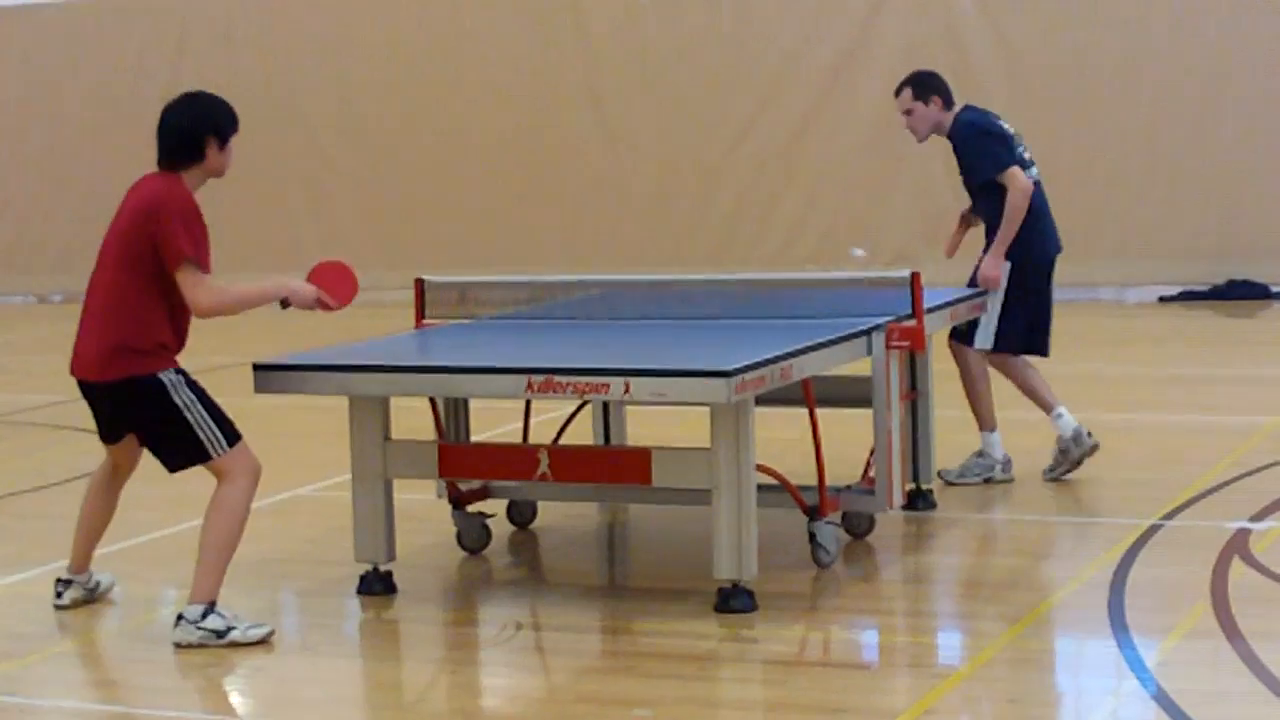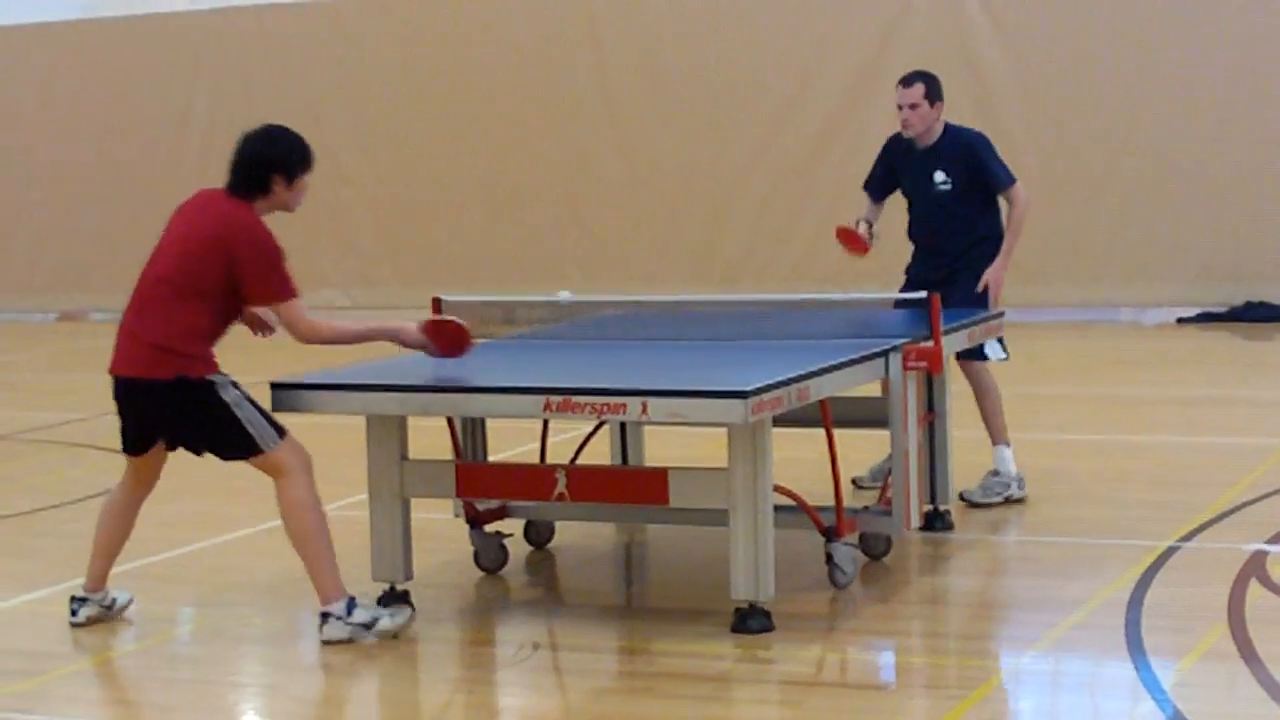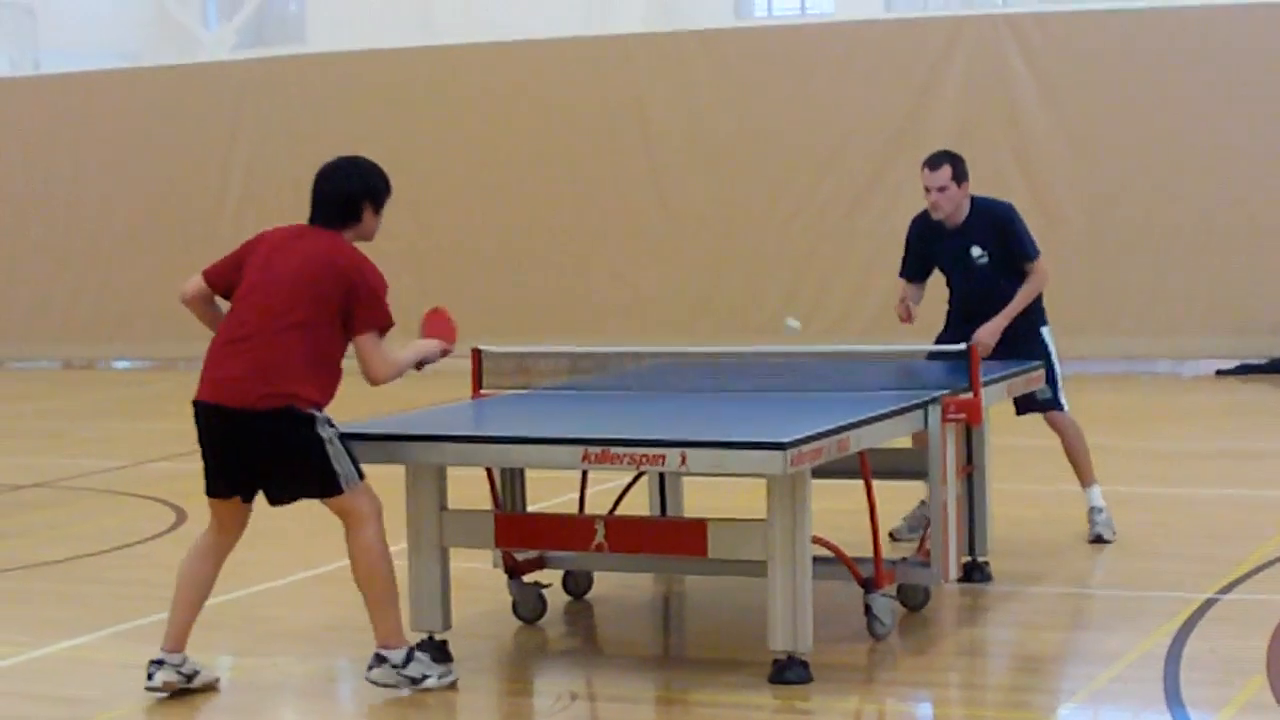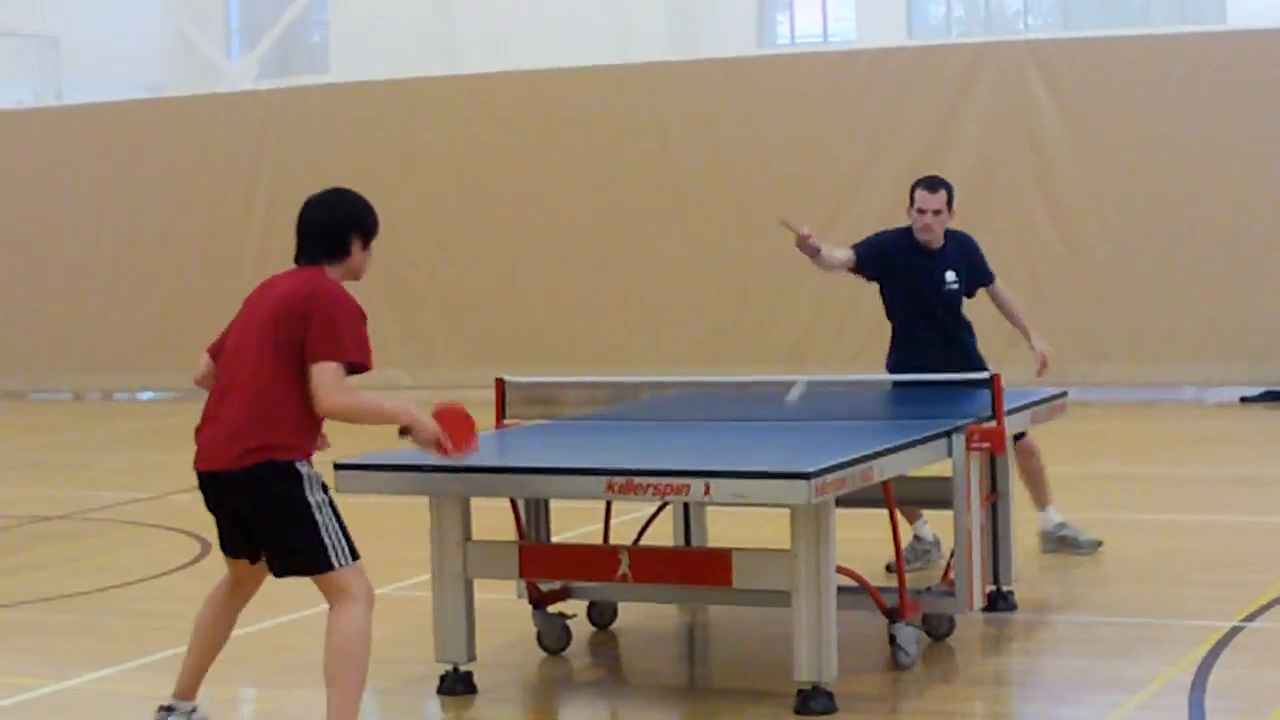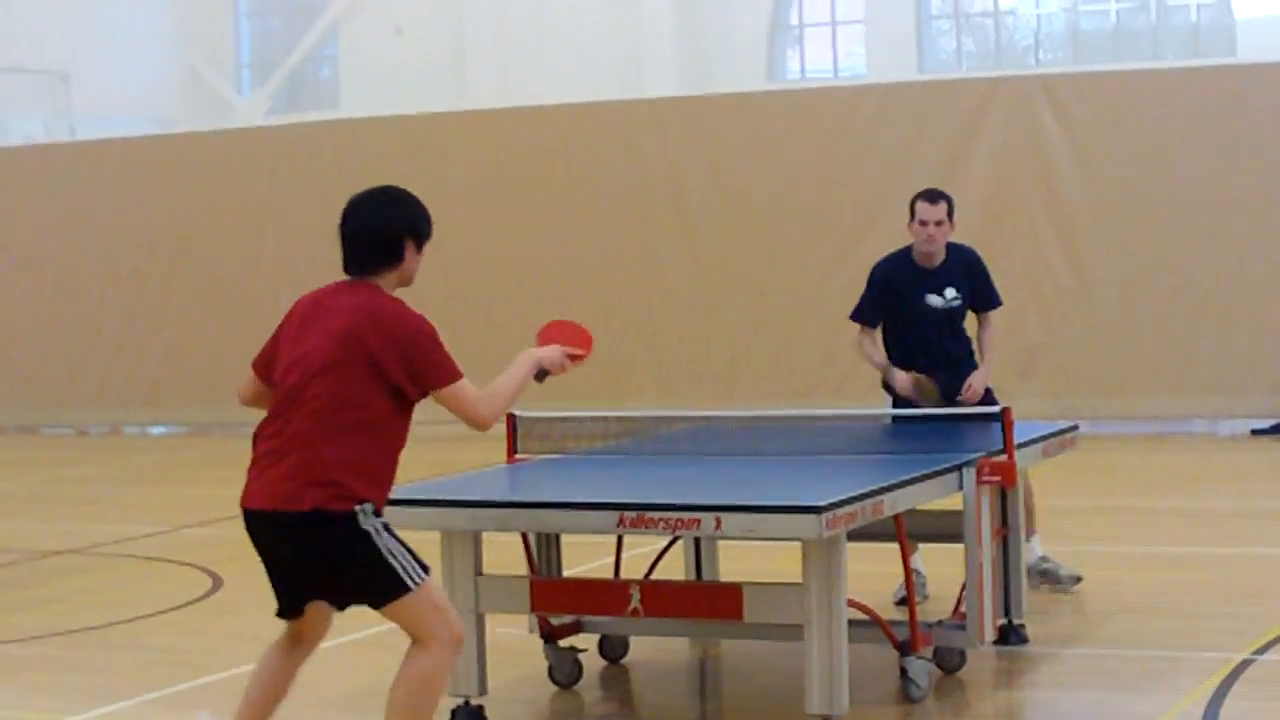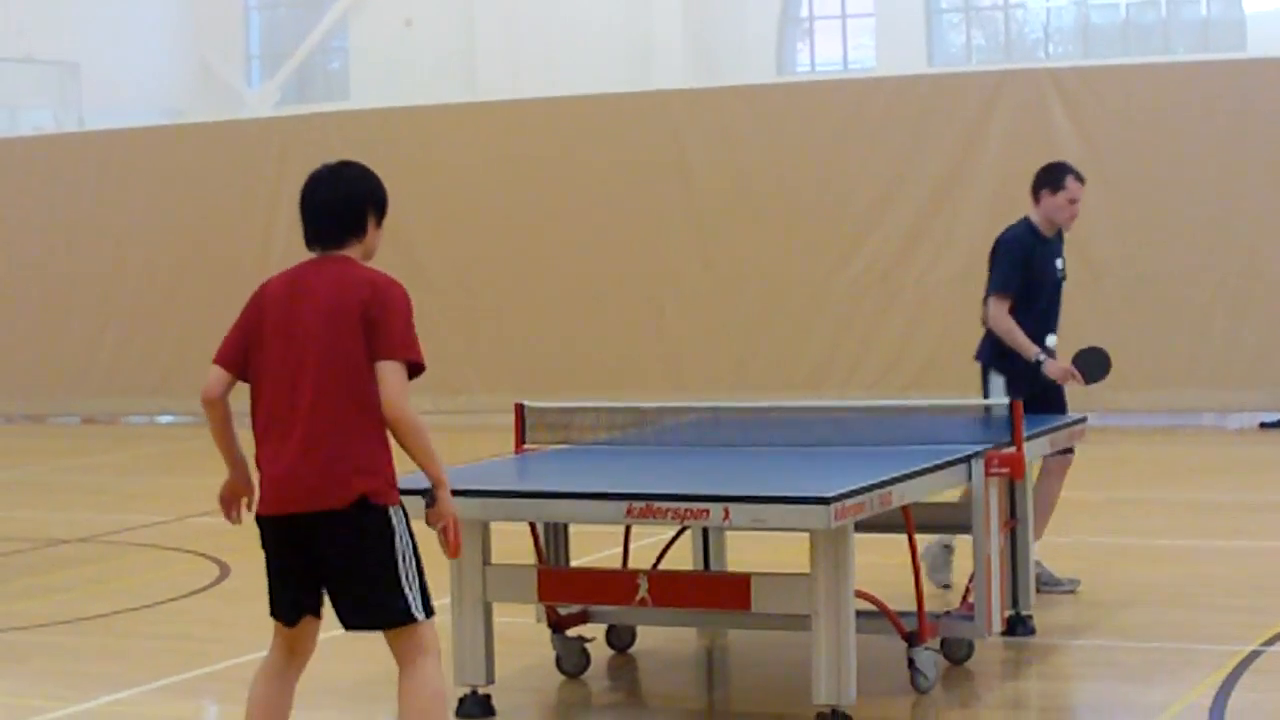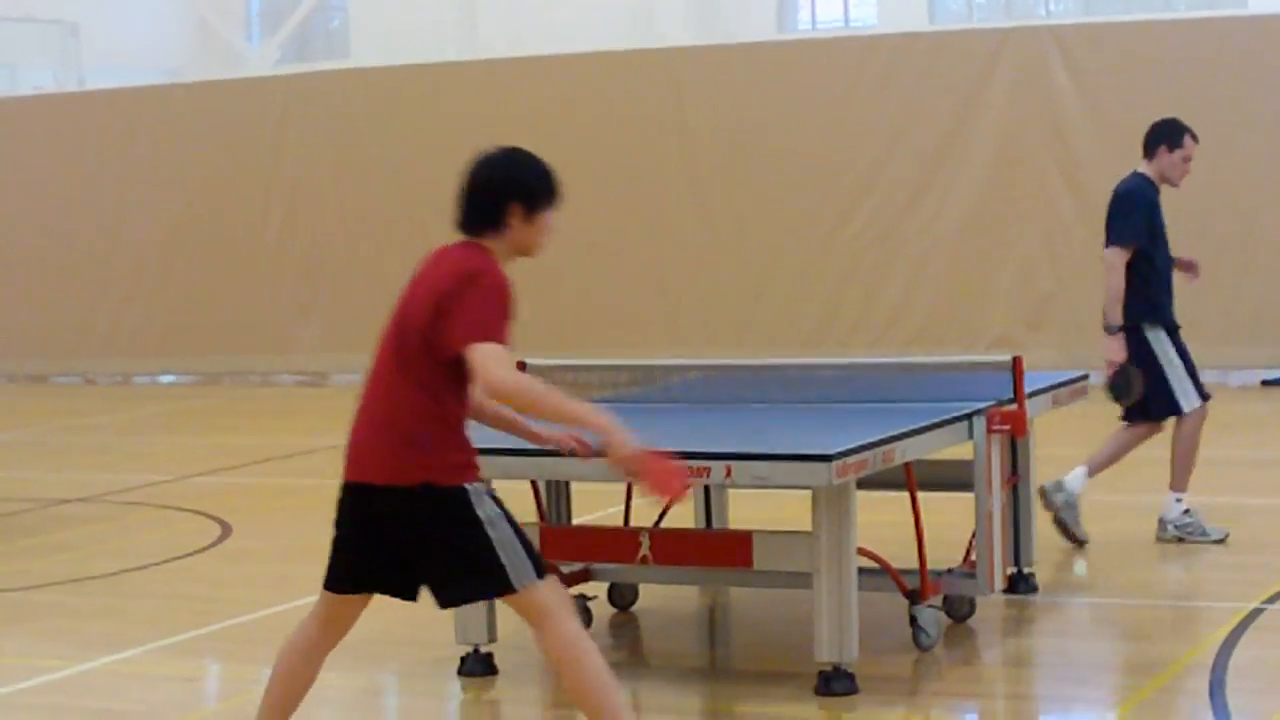
dt=0.5s
person 1, frame 1
left shoulder: (148, 190)
right shoulder: (176, 204)
right elbow: (203, 301)
left wrist: (206, 285)
right wrist: (283, 288)
left hip: (98, 359)
right hip: (140, 365)
left knee: (122, 455)
right knee: (240, 469)
left ankle: (75, 578)
right ankle: (199, 614)
person 1, frame 2
left shoulder: (201, 204)
right shoulder: (252, 237)
right elbow: (305, 329)
right wrist: (390, 330)
left hip: (132, 364)
right hip: (180, 370)
left knee: (140, 472)
right knee: (292, 465)
left ankle: (91, 596)
right ankle: (337, 609)
person 1, frame 3
left shoulder: (268, 242)
right shoulder: (358, 272)
left elbow: (193, 296)
right elbow: (377, 372)
right wrist: (419, 349)
left hip: (215, 400)
right hip: (280, 407)
left knee: (225, 524)
right knee: (363, 514)
left ankle: (169, 661)
right ankle: (392, 656)
person 1, frame 4
left shoulder: (268, 292)
right shoulder: (333, 301)
left elbow: (207, 374)
right elbow: (332, 400)
right wrist: (409, 415)
left hip: (215, 459)
right hip: (270, 461)
left knee: (242, 577)
right knee: (351, 594)
person 1, frame 5
left shoulder: (307, 306)
right shoulder: (401, 324)
left elbow: (251, 391)
right elbow: (480, 412)
right wrist: (530, 359)
left hip: (265, 505)
right hip: (333, 509)
left knee: (303, 632)
right knee: (441, 632)
person 1, frame 6
left shoulder: (270, 294)
right shoulder: (381, 293)
left elbow: (212, 391)
right elbow: (394, 408)
left wrist: (237, 470)
right wrist: (440, 483)
left hip: (281, 502)
right hip: (357, 499)
left knee: (290, 647)
right knee: (418, 649)
person 1, frame 7
left shoulder: (446, 265)
right shoulder: (480, 278)
right elbow: (494, 380)
left wrist: (532, 432)
right wrist: (596, 420)
left hip: (369, 468)
right hip: (427, 475)
left knee: (332, 616)
right knee: (549, 608)
person 2, frame 1
left shoulder: (971, 131)
right shoulder: (974, 122)
left elbow: (1022, 185)
right elbow: (1012, 176)
left wrist: (996, 254)
right wrist: (975, 208)
left hip: (1017, 249)
right hip: (1029, 247)
left knee: (964, 342)
right knee: (1003, 352)
left ankle: (994, 454)
right ankle: (1069, 429)
person 2, frame 2
left shoulder: (970, 145)
right shoulder: (896, 149)
left elbow: (1018, 199)
right elbow: (875, 196)
left wrist: (1001, 264)
right wrist: (866, 222)
left hip: (975, 269)
right hip: (927, 268)
left knee: (972, 360)
left ankle: (1007, 473)
person 2, frame 3
left shoulder: (998, 216)
right shoulder: (922, 229)
left elbow: (1037, 273)
right elbow: (911, 283)
left wrist: (998, 325)
right wrist: (907, 305)
left hip: (1020, 326)
right hip: (962, 329)
left knee: (1056, 415)
left ankle: (1096, 505)
right ankle: (928, 507)
person 2, frame 4
left shoulder: (963, 246)
right shoulder: (887, 246)
left elbow: (992, 287)
right elbow: (840, 259)
left wrist: (1031, 336)
right wrist: (813, 250)
left hip: (964, 363)
right hip: (911, 372)
left knee: (1022, 441)
left ankle: (1052, 526)
right ankle: (924, 537)
person 2, frame 5
left shoulder: (966, 262)
right shoulder: (887, 273)
left elbow: (986, 320)
right elbow: (864, 337)
left wrist: (983, 369)
right wrist: (893, 376)
left hip: (961, 384)
right hip: (910, 388)
left ankle: (1036, 558)
right ankle: (914, 570)
person 2, frame 6
left shoulder: (1054, 241)
right shoulder: (1014, 243)
right elbow: (995, 314)
left wrist: (1054, 360)
right wrist: (1042, 359)
left hip: (1041, 372)
right hip: (1007, 370)
left knee: (1060, 460)
right ankle: (944, 545)
person 2, frame 7
left shoulder: (1142, 192)
right shoulder: (1135, 195)
right elbow: (1115, 263)
left wrist: (1170, 263)
right wrist: (1114, 333)
left hip: (1148, 323)
right hip: (1145, 324)
left knee: (1146, 421)
right knee: (1192, 408)
left ankle: (1068, 488)
right ankle: (1175, 513)
